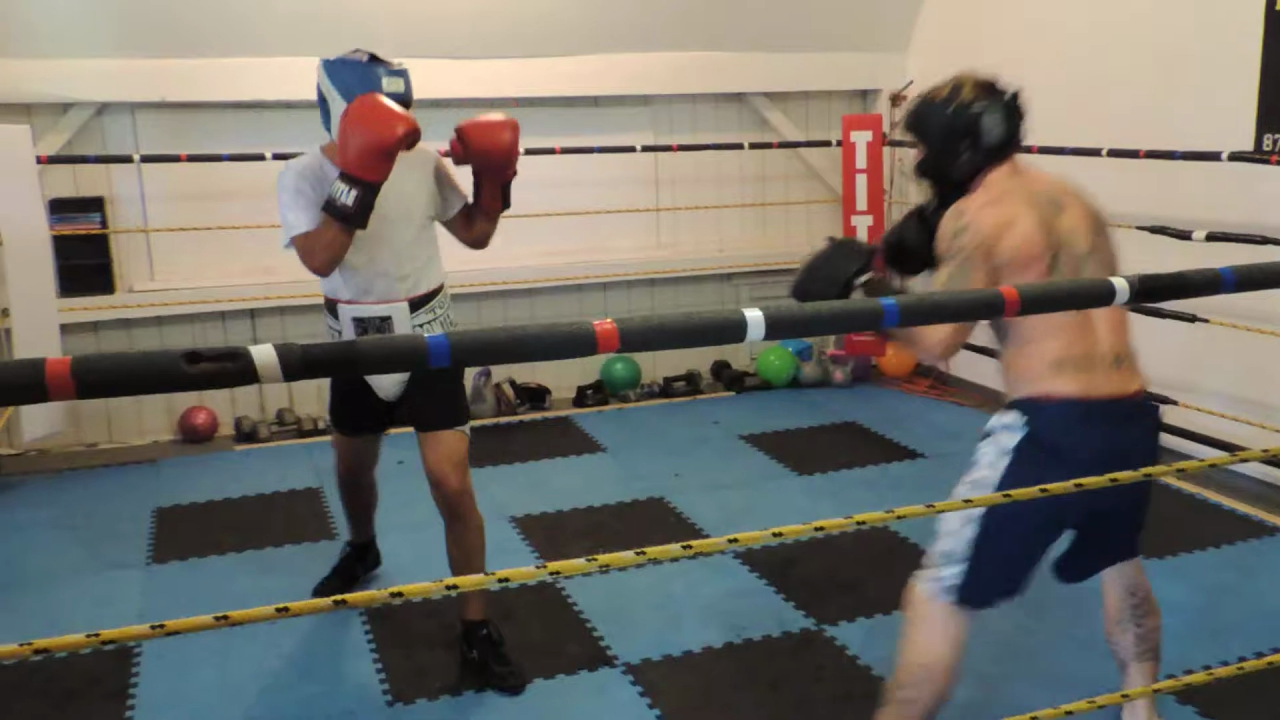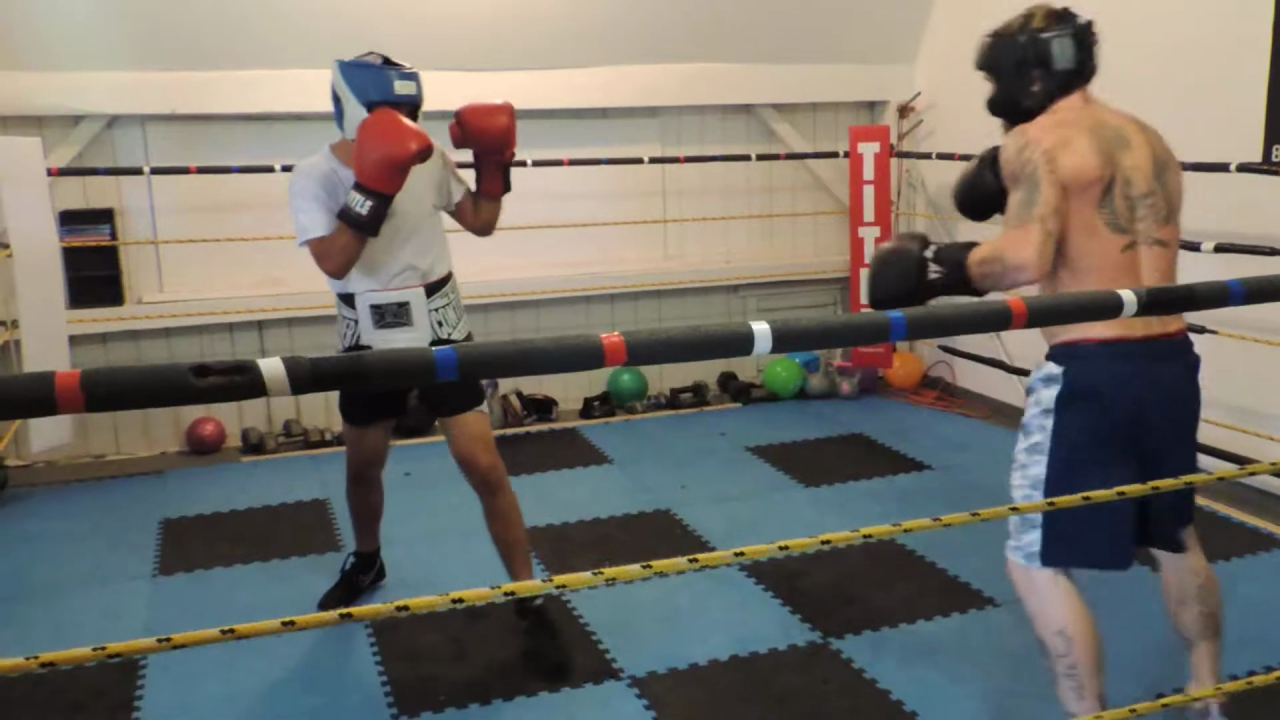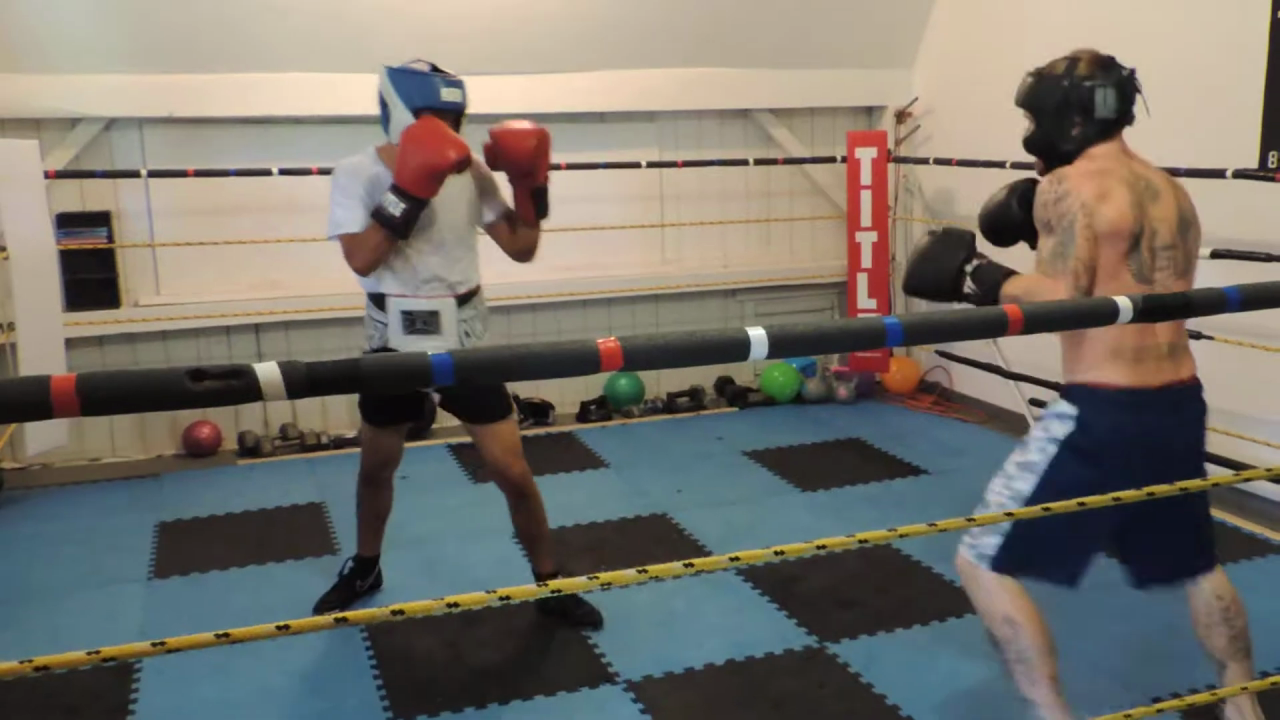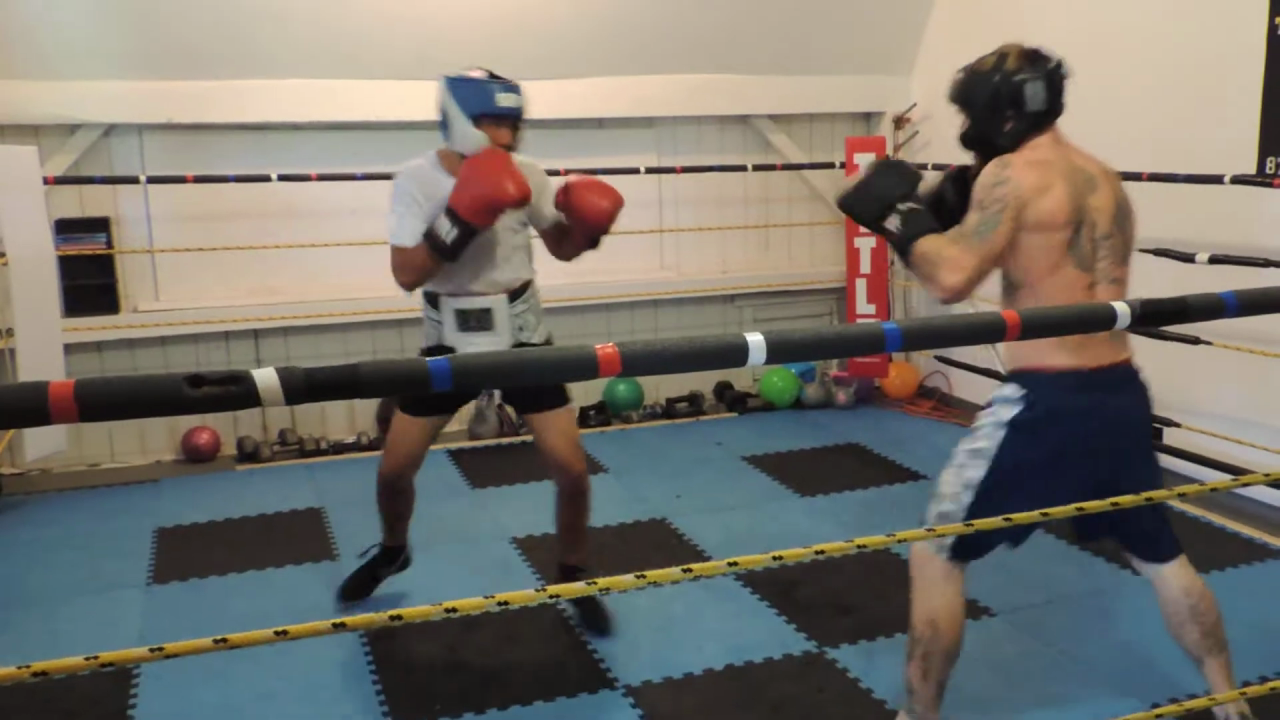
dt=0.2s
person 1, frame 1
left shoulder: (977, 215)
right shoulder: (1076, 203)
left elbow: (938, 341)
left wrist: (864, 289)
right wrist: (943, 250)
left hip: (1051, 432)
right hip: (1131, 424)
left knee: (937, 599)
right knee: (1119, 560)
person 1, frame 2
left shoulder: (1036, 140)
right shoulder: (1149, 142)
left elbow: (1027, 261)
left wrist: (940, 265)
left hip: (1090, 373)
right hip: (1168, 362)
left knee: (1038, 565)
right knee: (1175, 544)
person 1, frame 3
left shoulder: (1071, 185)
right shoulder: (1174, 194)
left elbow: (1056, 301)
left wrist: (975, 277)
left hip: (1102, 415)
right hip: (1176, 405)
left knee: (982, 563)
right knee: (1196, 567)
person 1, frame 4
left shoulder: (1011, 175)
right shoulder: (1109, 184)
left elbow: (951, 278)
left wrist: (900, 217)
right wrist: (968, 211)
left hip: (1046, 400)
right hip: (1118, 393)
left knee: (935, 556)
right knee: (1159, 555)
person 2, frame 1
left shoulder: (423, 163)
right shoulder: (301, 176)
left elbow: (476, 234)
right elbow: (319, 259)
left wrist: (494, 174)
right wrist: (359, 177)
left hip: (427, 337)
right hip: (355, 344)
left knee: (451, 487)
right knee: (353, 471)
left ankle: (477, 631)
right ankle: (361, 549)
person 2, frame 2
left shoulder: (428, 160)
right shoulder: (314, 176)
left elbow: (482, 222)
right elbow: (333, 261)
left wrist: (495, 160)
right wrist: (374, 187)
left hip: (438, 329)
right hip: (368, 339)
left knee: (484, 467)
right knee: (363, 466)
left ankle: (531, 604)
right ankle: (366, 561)
person 2, frame 3
left shoulder: (469, 172)
right shoulder: (355, 174)
left elbow: (522, 248)
right elbow: (361, 259)
left wrist: (530, 181)
right wrist: (409, 190)
left hip: (465, 338)
right hip: (395, 341)
left knee: (511, 472)
right knee: (376, 468)
left ankle: (550, 583)
right ankle: (364, 569)
person 2, frame 4
left shoulder: (526, 178)
right shoulder: (416, 180)
left elbow: (564, 248)
right elbow: (407, 274)
left wrist: (590, 223)
right wrist: (463, 217)
left hip: (519, 334)
right hip: (450, 340)
left knee: (571, 467)
right knee: (395, 467)
left ankle: (574, 576)
right ankle: (391, 550)
